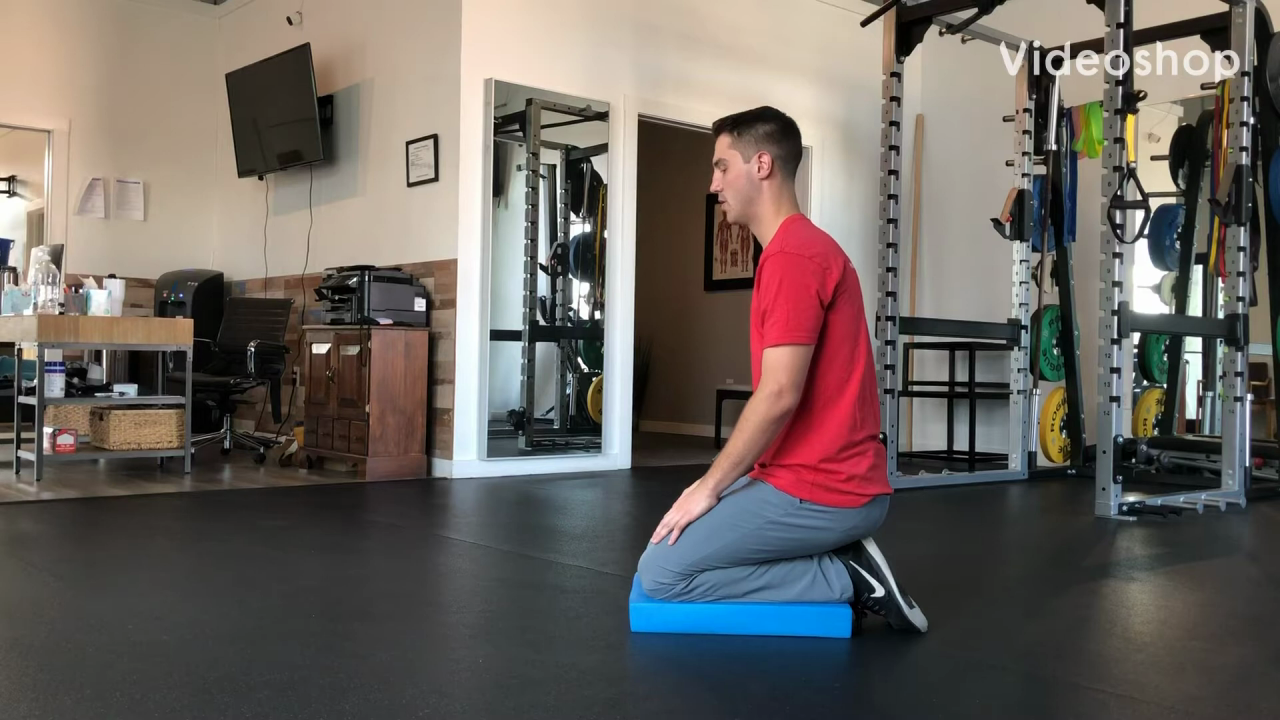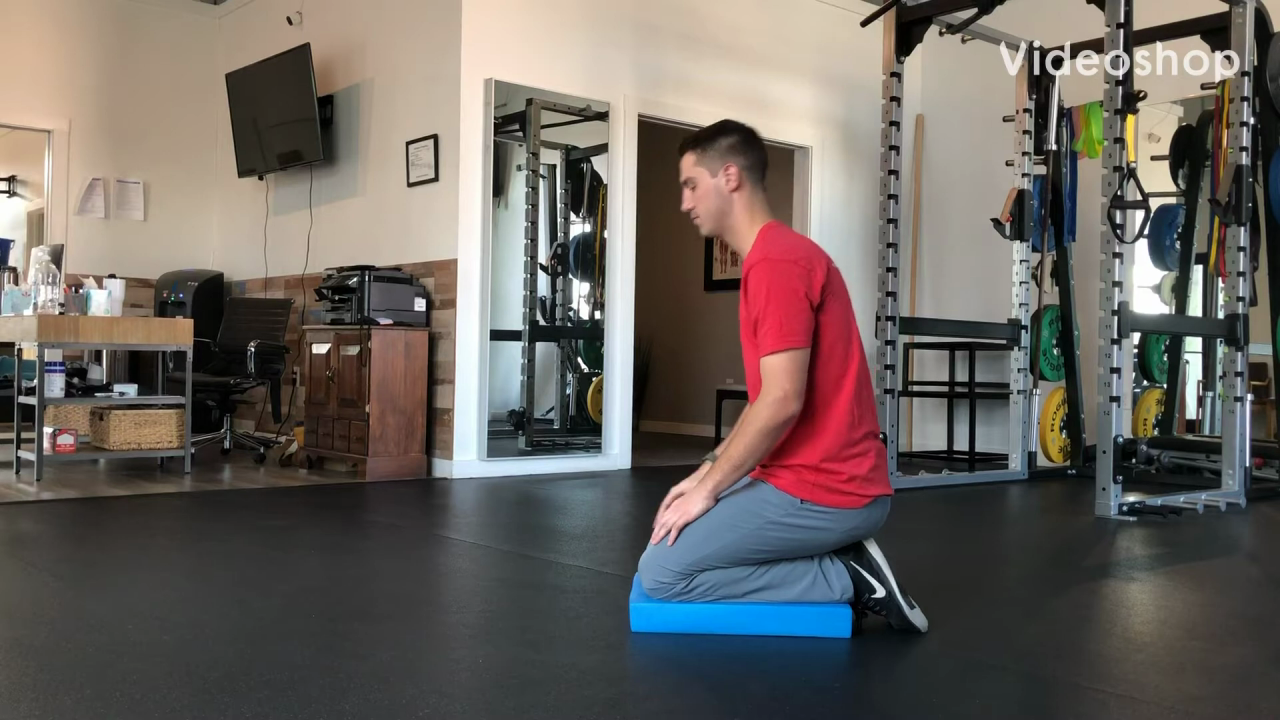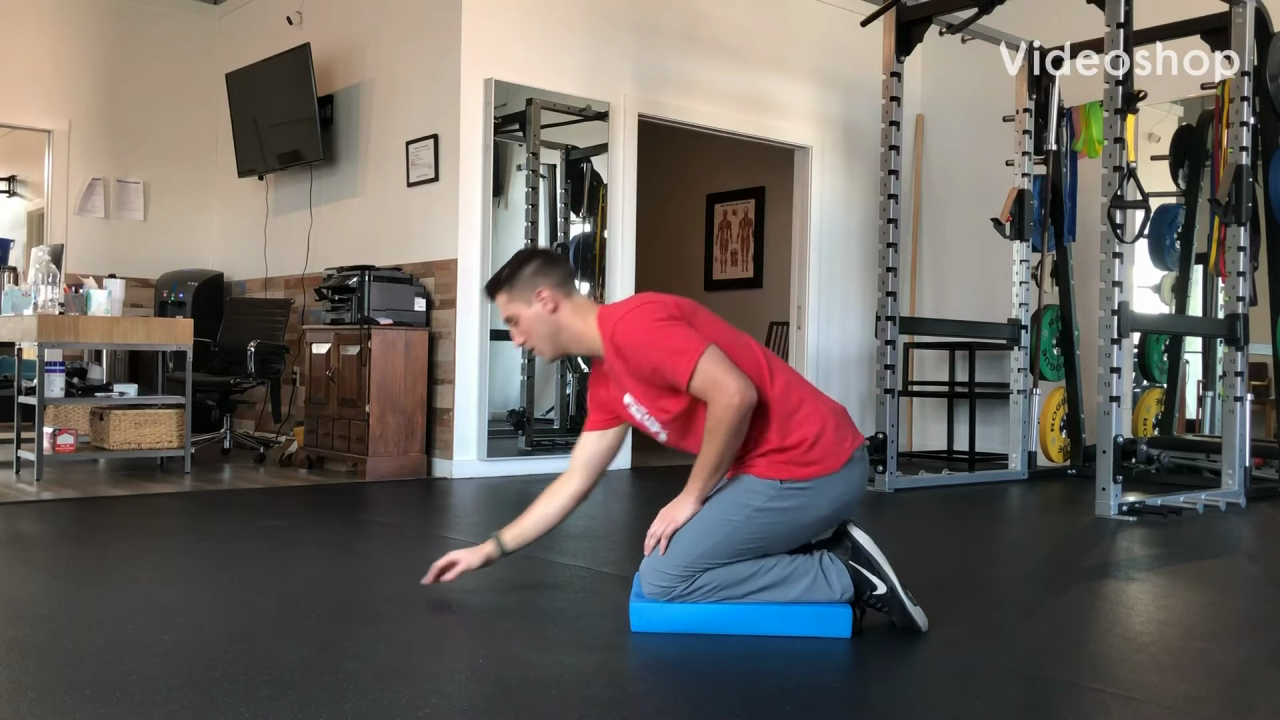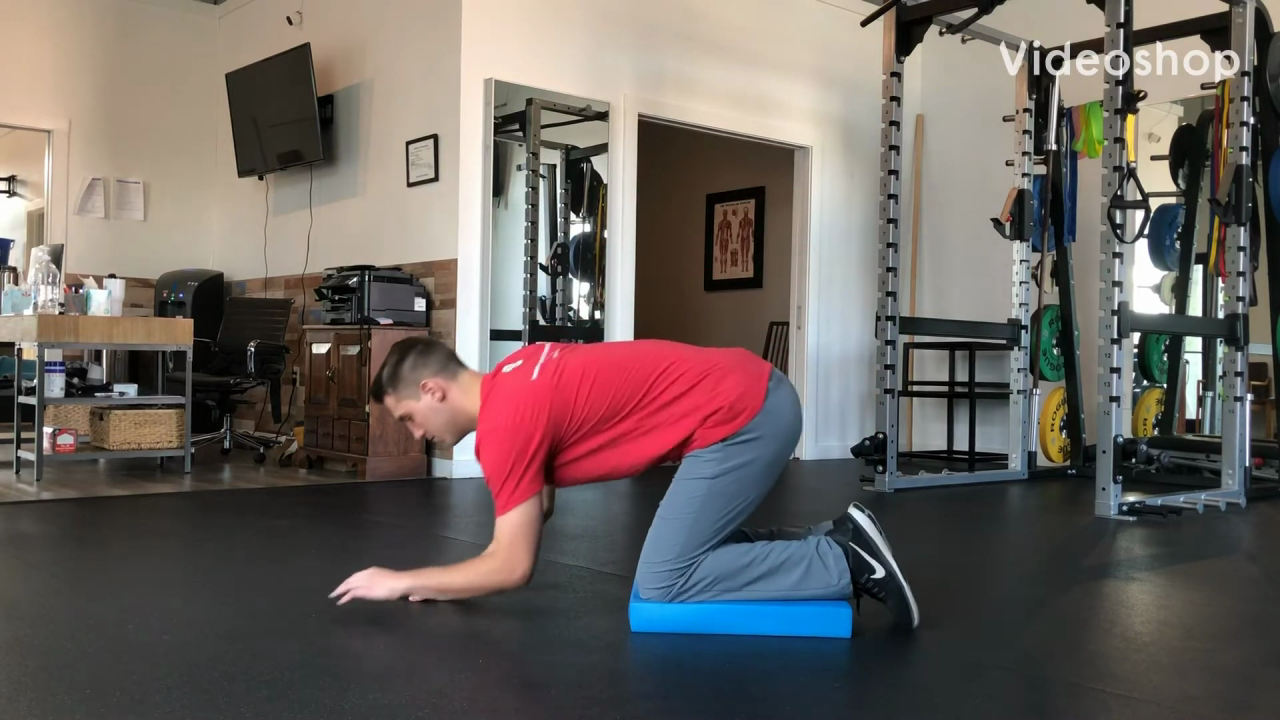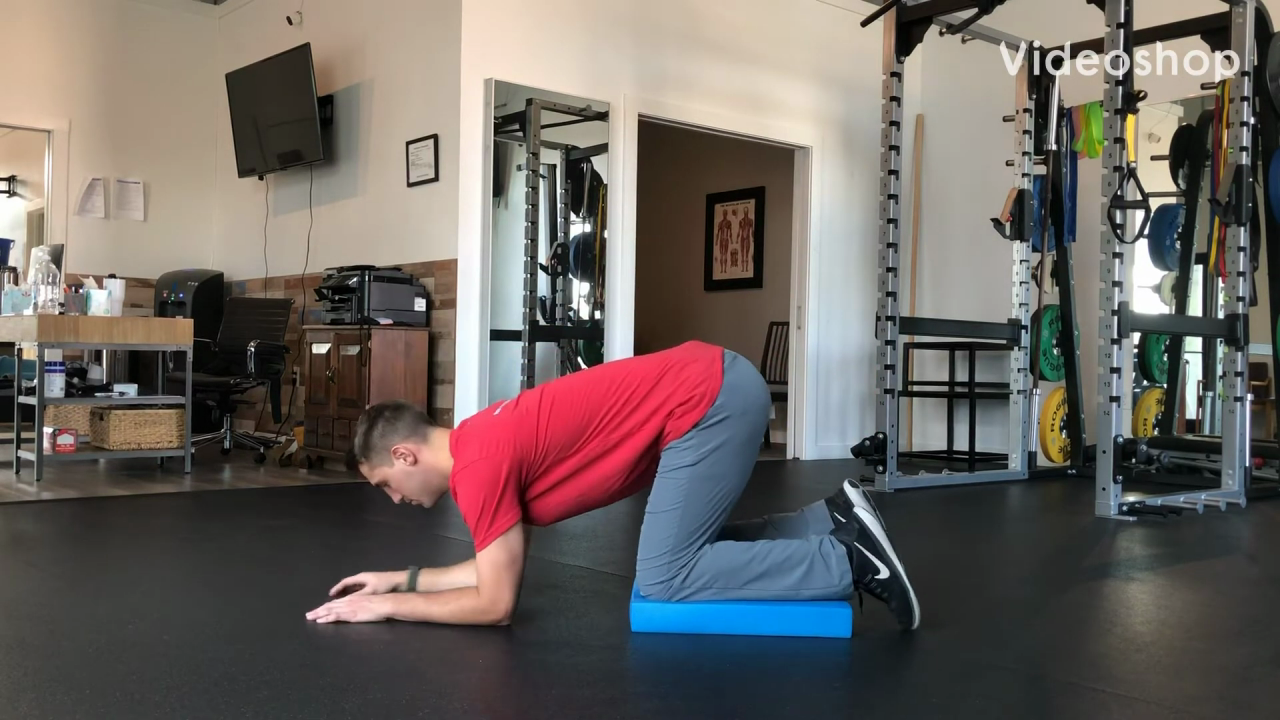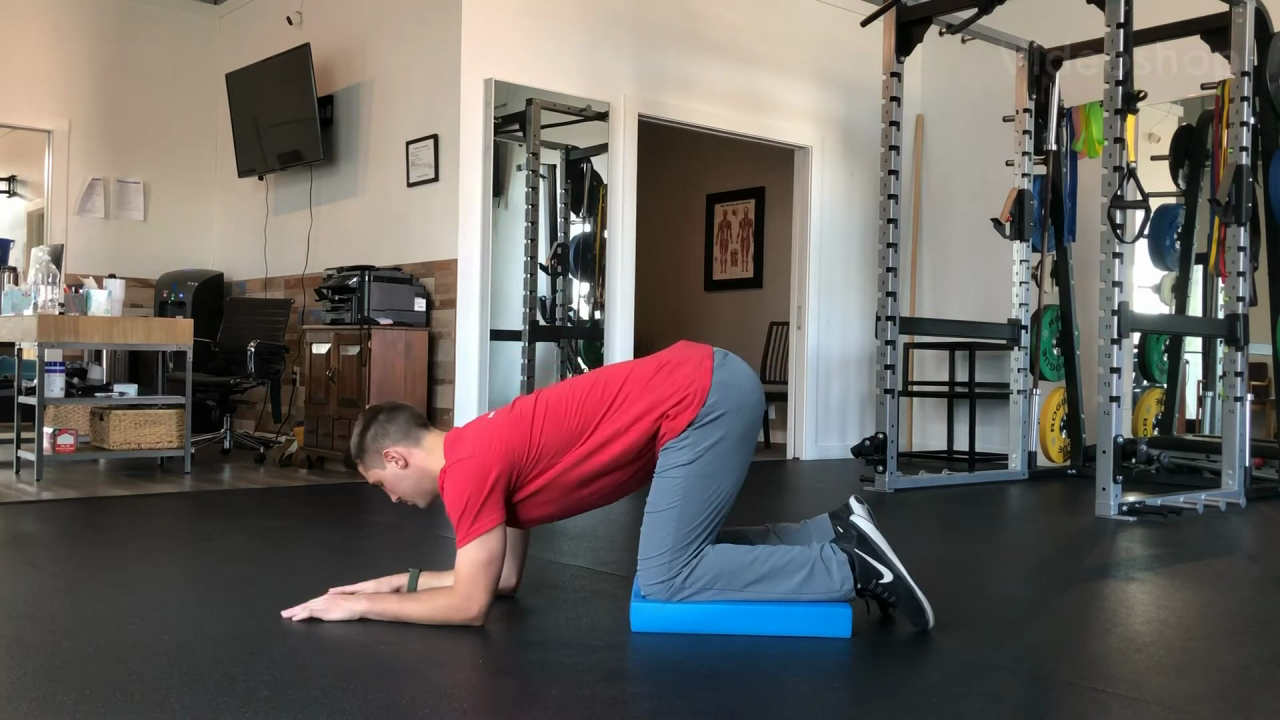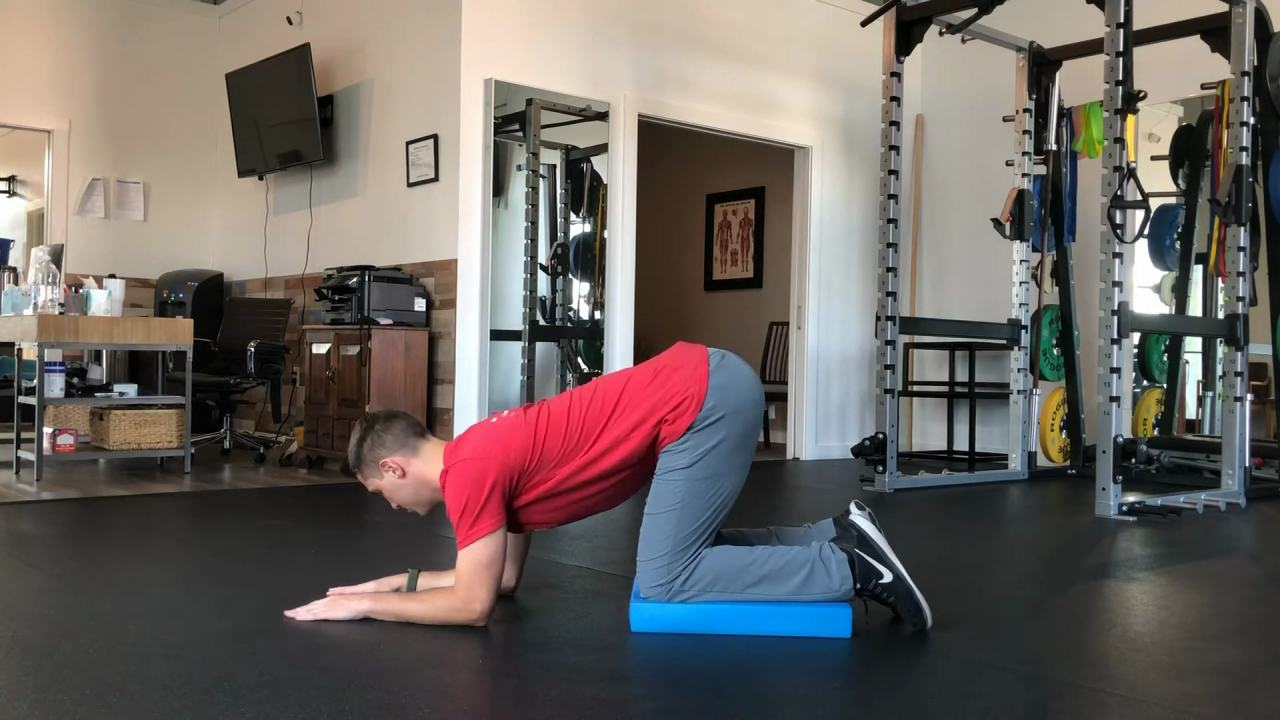
dt=0.7s
person 1, frame 1
left shoulder: (791, 257)
right shoulder: (802, 250)
left elbow: (778, 397)
left wrist: (709, 487)
right wrist: (717, 482)
left hip: (818, 490)
right hip: (829, 478)
left knee: (662, 572)
right knee: (679, 541)
left ankle: (844, 578)
right ankle: (840, 563)
person 1, frame 2
left shoulder: (775, 263)
right shoulder: (775, 256)
left elbow: (781, 404)
left wrist: (707, 489)
right wrist: (706, 477)
left hip: (822, 491)
right hip: (824, 477)
left knee: (662, 572)
right knee: (679, 541)
left ankle: (845, 580)
right ankle: (838, 563)
person 1, frame 3
left shoulder: (632, 322)
right shoulder: (606, 378)
left elbow: (735, 396)
right elbow: (574, 481)
left wrist: (691, 497)
right wrist: (490, 549)
left hip: (811, 467)
right hip: (796, 463)
left knee: (663, 580)
right knee: (673, 553)
left ankle: (842, 576)
right ankle: (833, 554)
person 1, frame 4
left shoulder: (506, 422)
right shoulder: (514, 377)
left elbow: (513, 565)
right elbow: (531, 503)
left wrist: (405, 581)
right wrist: (449, 580)
left hip: (742, 417)
right hip: (756, 393)
left knee: (663, 584)
right knee: (687, 552)
left ankle: (846, 563)
right ankle: (834, 538)
person 1, frame 5
left shoulder: (478, 464)
right shoulder: (488, 442)
left elbow: (496, 603)
right elbow: (498, 567)
left wrist: (386, 606)
right wrist: (405, 578)
left hip: (710, 400)
right hip: (721, 384)
left knee: (664, 580)
right knee: (685, 551)
left ankle: (847, 560)
right ankle: (835, 522)
person 1, frame 6
left shoulder: (468, 470)
right shoulder: (492, 455)
left elbow: (470, 603)
right elbow: (502, 575)
left wrist: (362, 604)
right wrist: (401, 580)
left hip: (705, 397)
right hip: (714, 383)
left knee: (666, 581)
right knee: (685, 549)
left ankle: (850, 566)
right ankle: (836, 532)
person 1, frame 7
left shoulder: (468, 472)
right shoulder: (486, 459)
left elbow: (473, 604)
right elbow: (500, 576)
left wrist: (365, 605)
right wrist: (396, 581)
left hip: (705, 398)
right hip: (713, 382)
left knee: (664, 583)
right knee: (686, 552)
left ankle: (849, 567)
right ankle: (840, 538)
